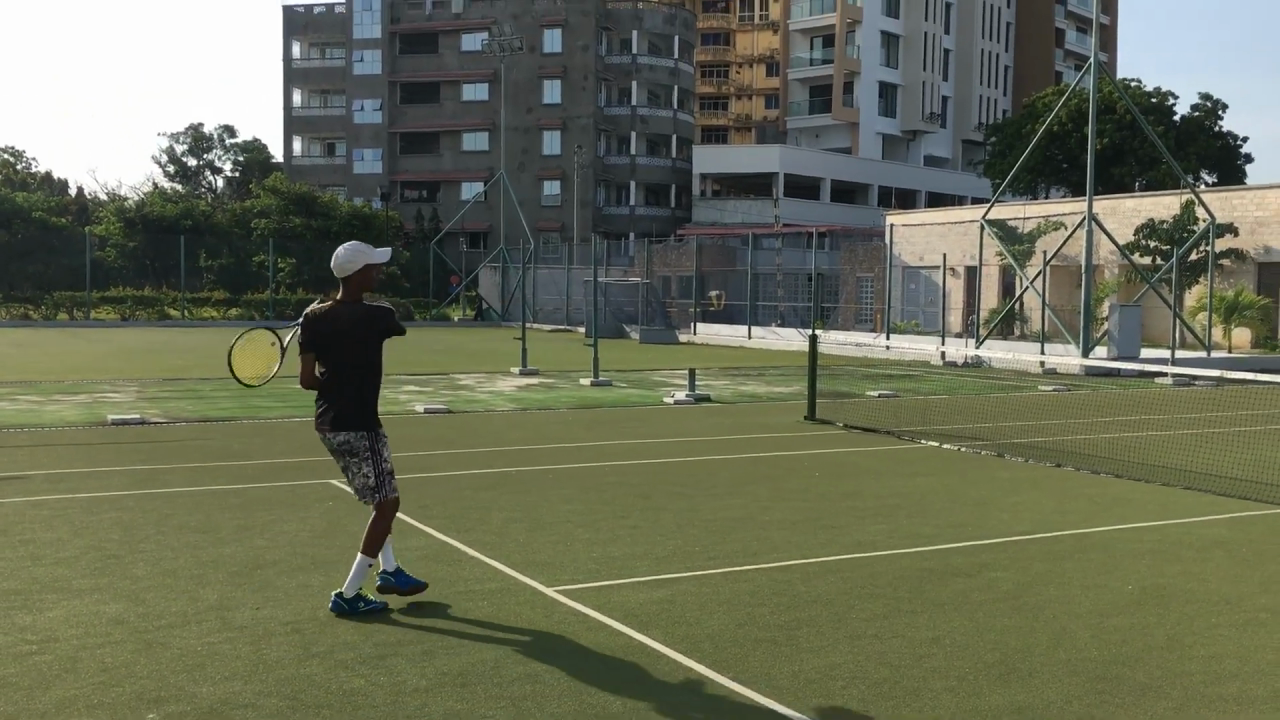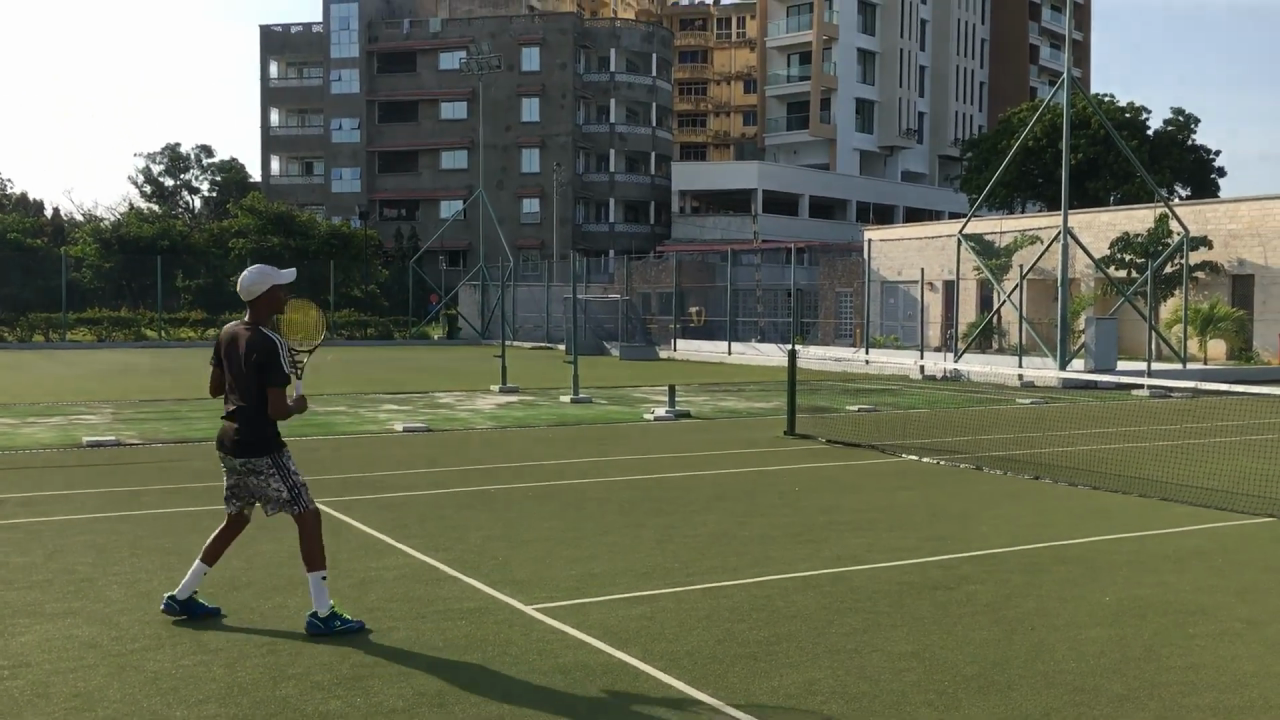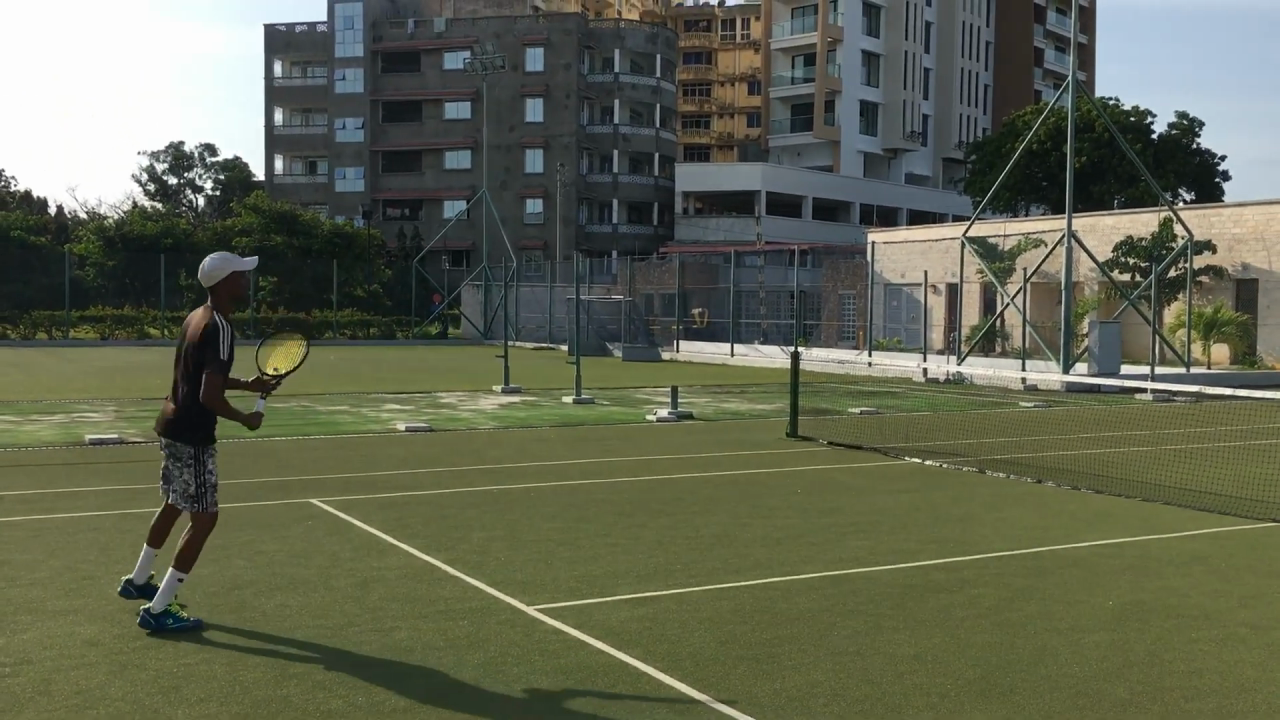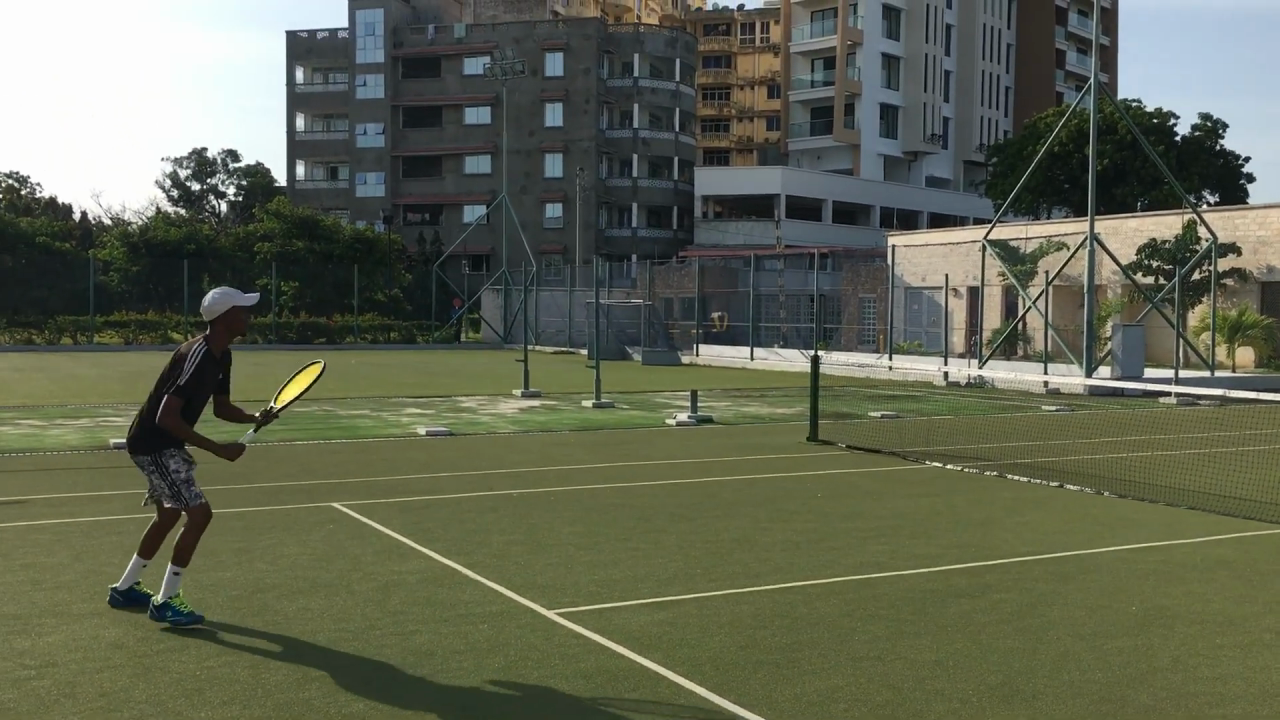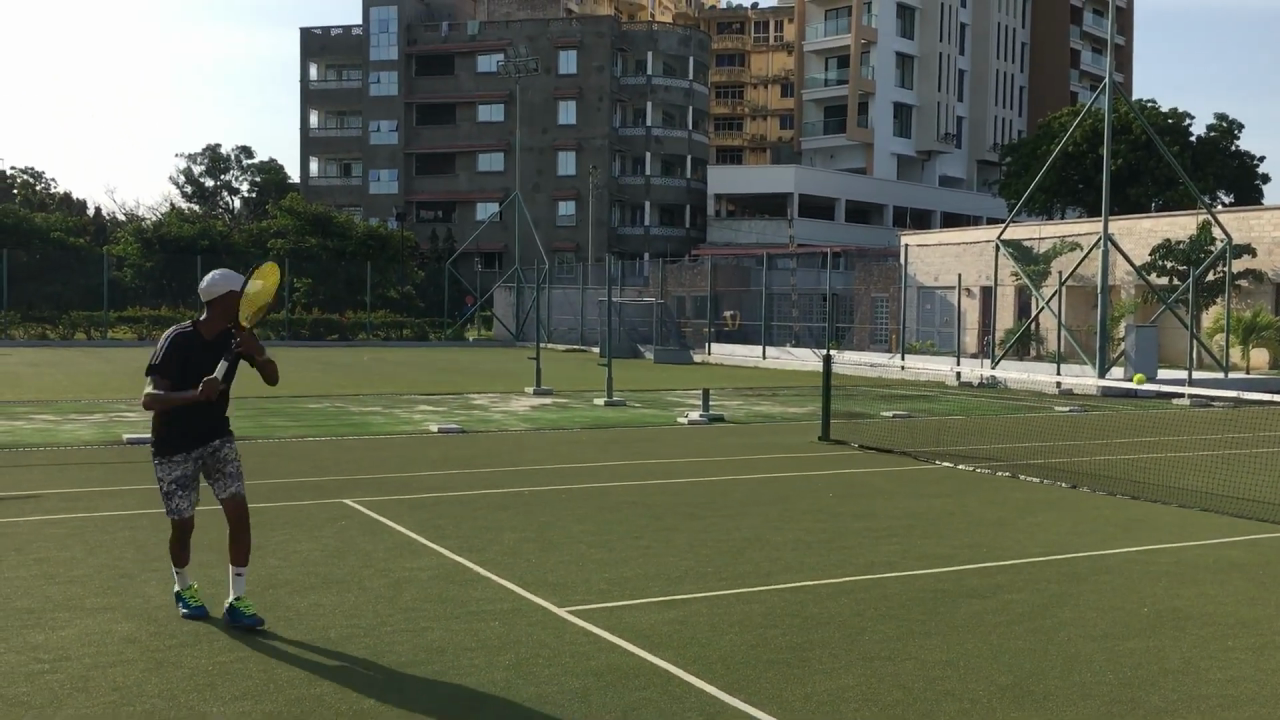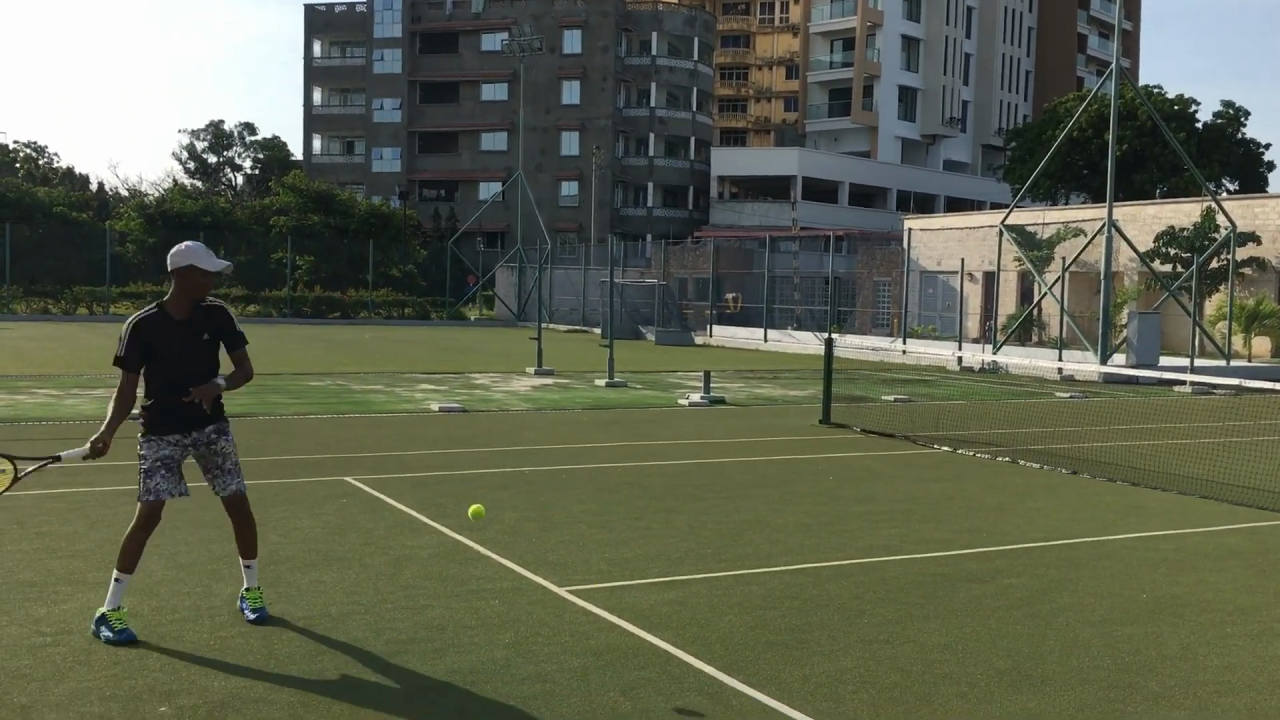
dt=0.4s
person 1, frame 1
left shoulder: (313, 317)
right shoulder: (377, 315)
left elbow: (309, 381)
right elbow: (396, 328)
left hip: (327, 422)
right hip: (359, 426)
left knee: (378, 491)
right knee: (386, 504)
left ankle: (388, 572)
right ankle: (350, 595)
person 1, frame 2
left shoulder: (227, 332)
right shoulder: (271, 343)
left elbow: (215, 387)
right elbow: (276, 411)
right wrist: (298, 405)
left hip: (230, 444)
right hip: (260, 449)
left knee: (236, 519)
right knee: (308, 518)
left ankle: (181, 597)
right ankle: (322, 613)
person 1, frame 3
left shoulder: (196, 318)
right shoulder: (219, 328)
right elbow: (209, 396)
left wrist: (246, 384)
right wrist: (245, 418)
left hip: (174, 426)
right hip: (192, 435)
left knee: (175, 504)
right knee: (204, 519)
left ankle: (137, 579)
right ankle: (158, 609)
person 1, frame 4
left shoulder: (222, 357)
right shoulder: (195, 356)
left elbow: (222, 408)
right elbow: (166, 417)
left wrist: (254, 418)
right wrist: (215, 449)
left hip: (169, 444)
right hip: (152, 443)
left knee: (168, 515)
right knee: (199, 513)
left ankle: (125, 588)
right ankle: (168, 599)
person 1, frame 5
left shoulder: (238, 335)
right shoulder: (176, 340)
left elbow: (272, 378)
right elbow: (150, 400)
left wrist: (254, 350)
right wrist: (194, 396)
left hip: (217, 438)
right hip: (173, 445)
left knee: (238, 510)
right knee: (183, 526)
left ankle: (238, 601)
right ankle: (183, 589)
person 1, frame 6
left shoulder: (216, 314)
right shoulder: (144, 325)
left elbow: (246, 369)
right elbow: (126, 390)
left wrist: (220, 385)
right wrist: (108, 430)
left hip: (210, 424)
right hip: (161, 431)
left knee: (238, 506)
right knee: (149, 516)
left ankle: (251, 590)
right ankle: (109, 612)
